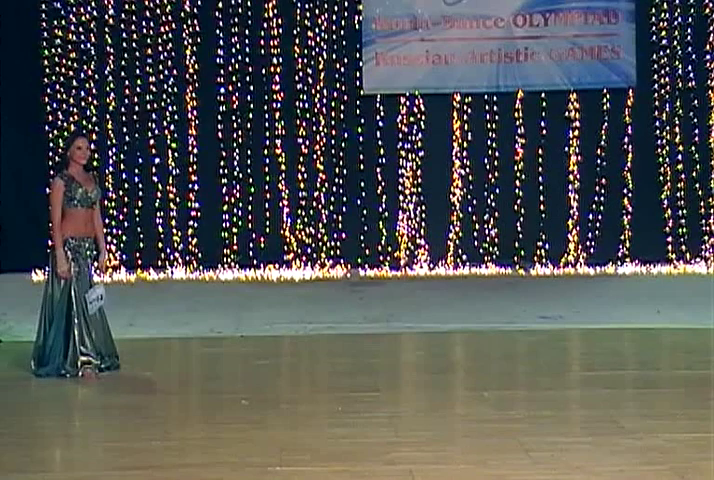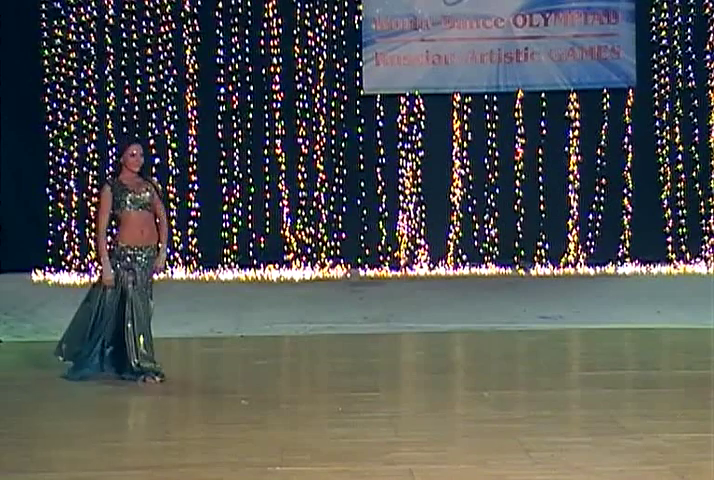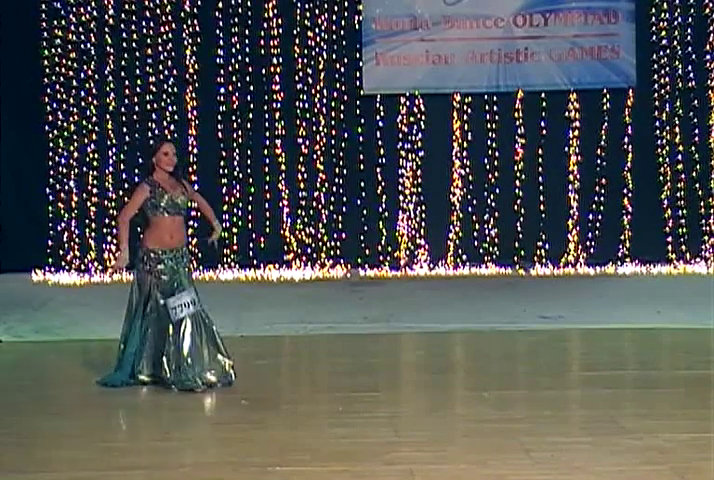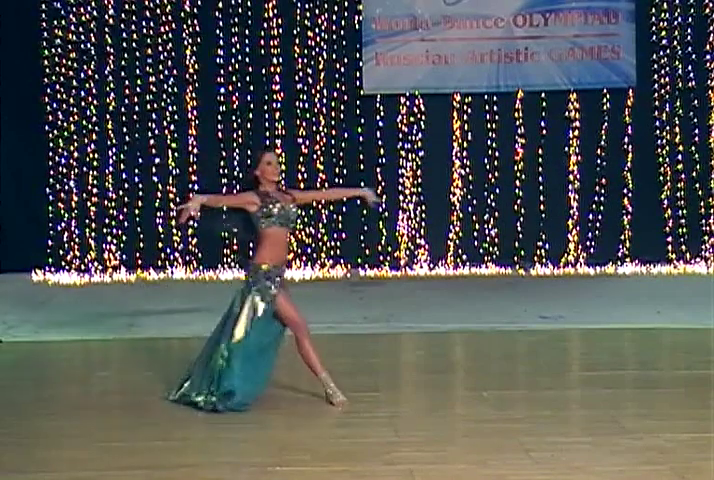
dt=1s
person 1, frame 1
left shoulder: (91, 179)
right shoulder: (61, 181)
right elbow: (55, 220)
left wrist: (102, 248)
right wrist: (59, 255)
left hip: (88, 246)
right hip: (68, 245)
left knee: (82, 301)
right knee: (73, 301)
left ankle: (83, 356)
right ankle: (78, 360)
person 1, frame 2
left shoulder: (149, 184)
right shoulder: (111, 188)
left elbow: (161, 217)
right elbow: (101, 228)
left wrist: (163, 249)
right wrist: (104, 262)
left hip: (149, 252)
right hip: (124, 252)
left knee: (139, 307)
right knee: (134, 308)
left ankle: (111, 357)
right ankle: (142, 366)
person 1, frame 3
left shoulder: (181, 184)
right shoulder: (147, 187)
left elbow: (200, 202)
right elbow: (124, 217)
left wrist: (216, 225)
right wrist: (124, 251)
left hip: (179, 256)
right hip: (153, 256)
left knee: (184, 313)
right knee: (148, 314)
left ankle: (193, 370)
right ankle: (142, 369)
person 1, frame 4
left shoulder: (289, 196)
right shoulder: (254, 198)
left elbow: (325, 194)
right elbow: (222, 199)
left wrist: (359, 190)
right wrist: (198, 200)
left hip: (274, 271)
right hip: (264, 271)
left knee: (262, 329)
right knee: (299, 325)
right ankle: (328, 386)
